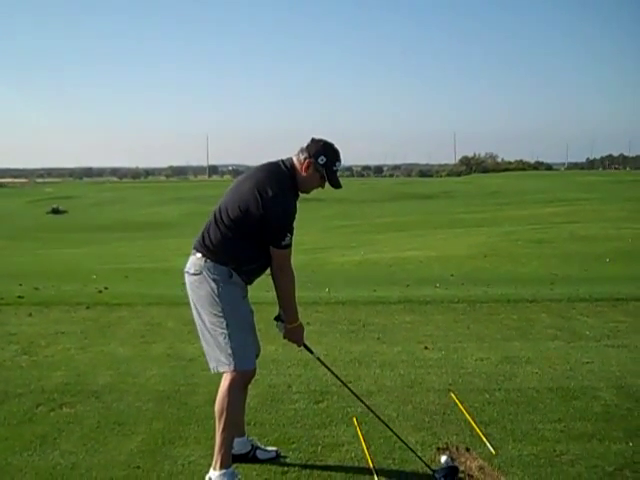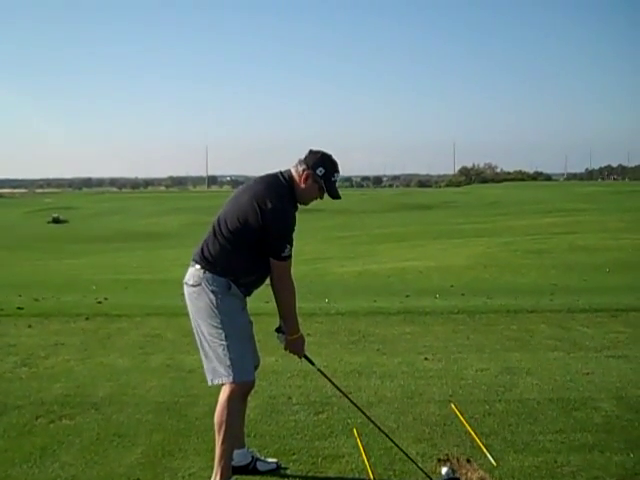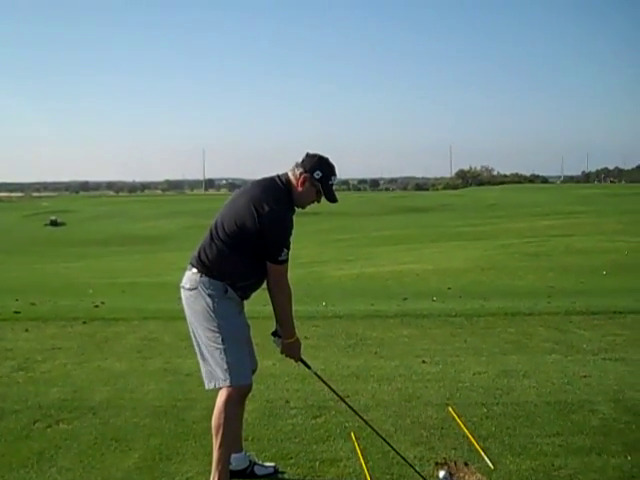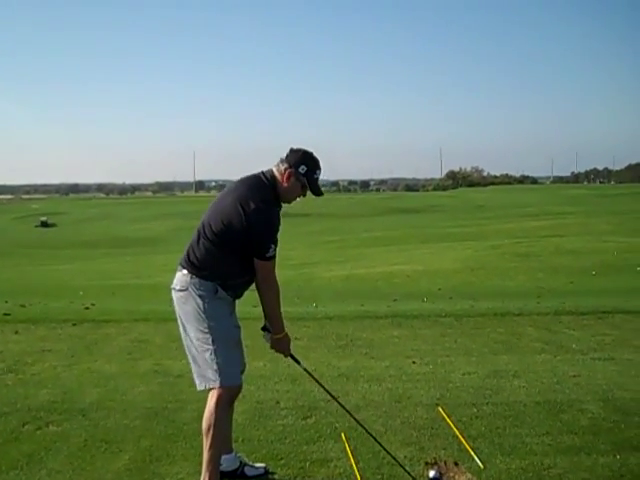
dt=0.4s
person 1, frame 1
left shoulder: (271, 176)
right shoulder: (279, 194)
right elbow: (281, 268)
right wrist: (292, 320)
left hip: (219, 272)
right hip: (216, 275)
left knee: (244, 363)
right knee: (238, 369)
left ankle: (238, 444)
person 1, frame 2
left shoulder: (270, 187)
right shoulder: (278, 206)
right elbow: (281, 279)
right wrist: (293, 331)
left hip: (219, 284)
right hip: (215, 288)
left knee: (243, 375)
right knee: (237, 381)
person 1, frame 3
left shoulder: (267, 190)
right shoulder: (276, 210)
right elbow: (278, 283)
right wrist: (289, 336)
left hip: (216, 288)
right hip: (211, 291)
left knee: (240, 378)
right knee: (234, 385)
person 1, frame 4
left shoulder: (253, 188)
right shoulder: (262, 207)
right elbow: (266, 280)
right wrist: (278, 331)
left hip: (207, 288)
right hip: (202, 292)
left knee: (230, 380)
right knee: (224, 386)
